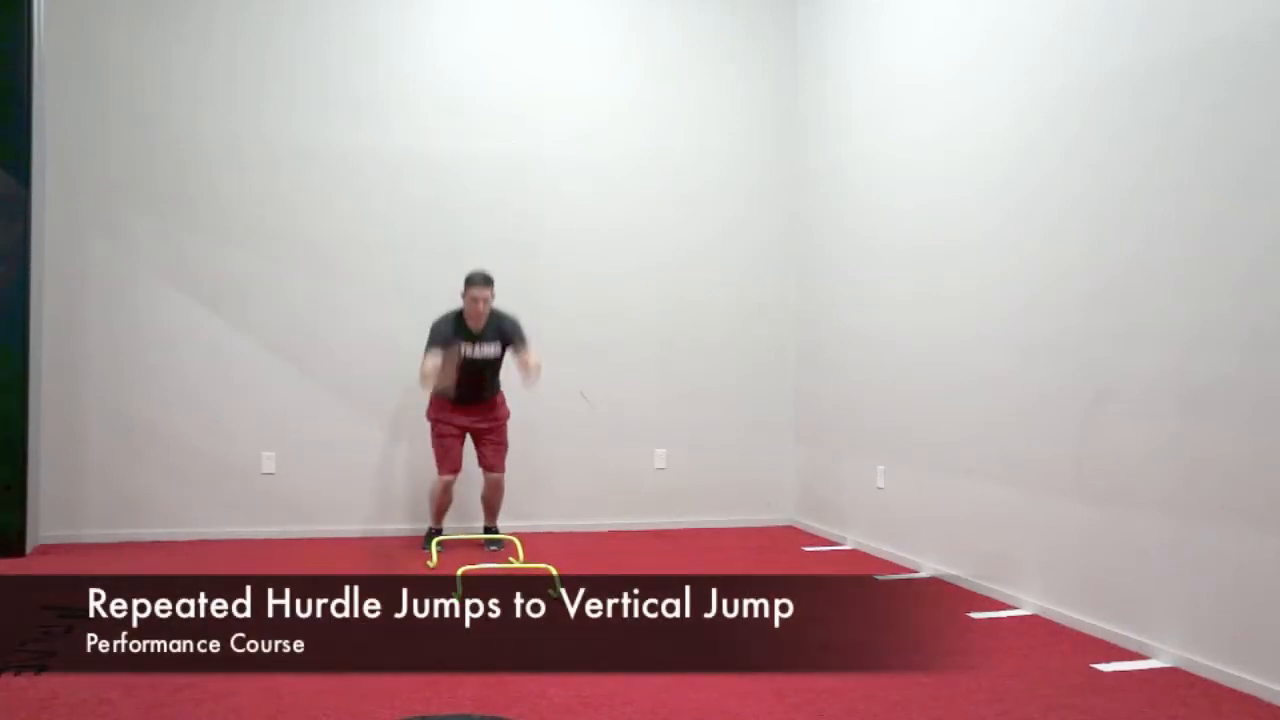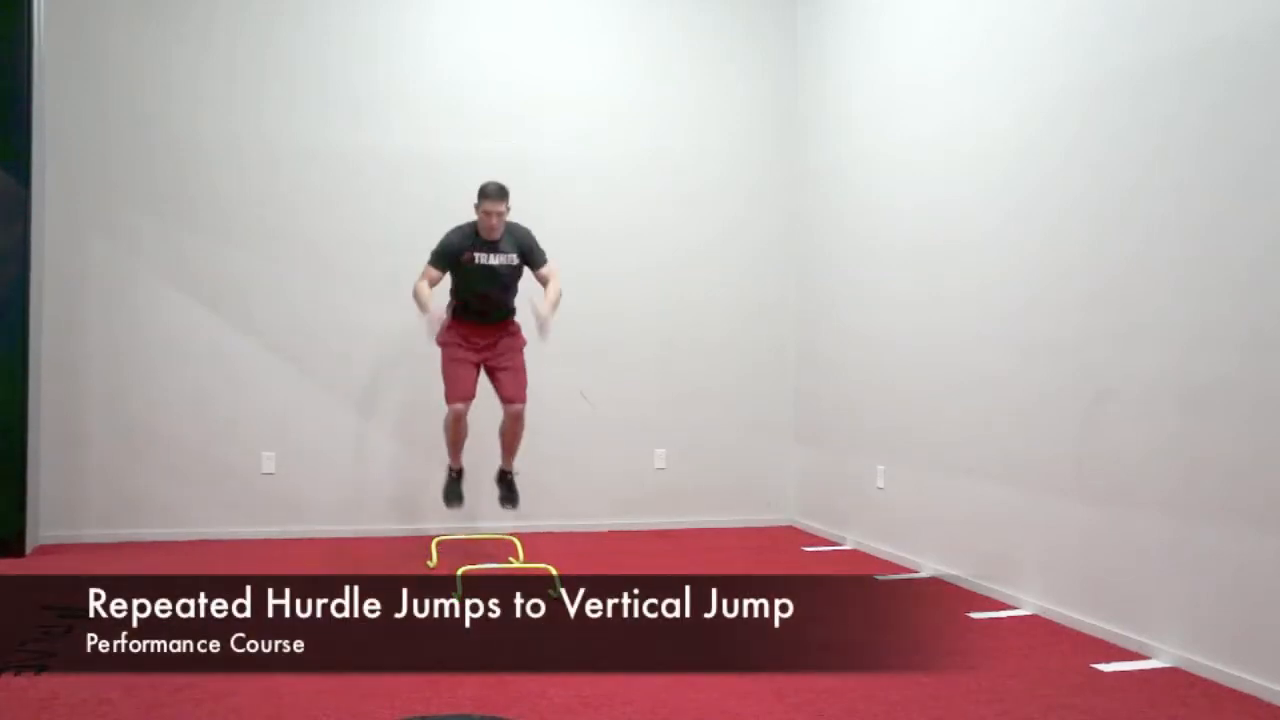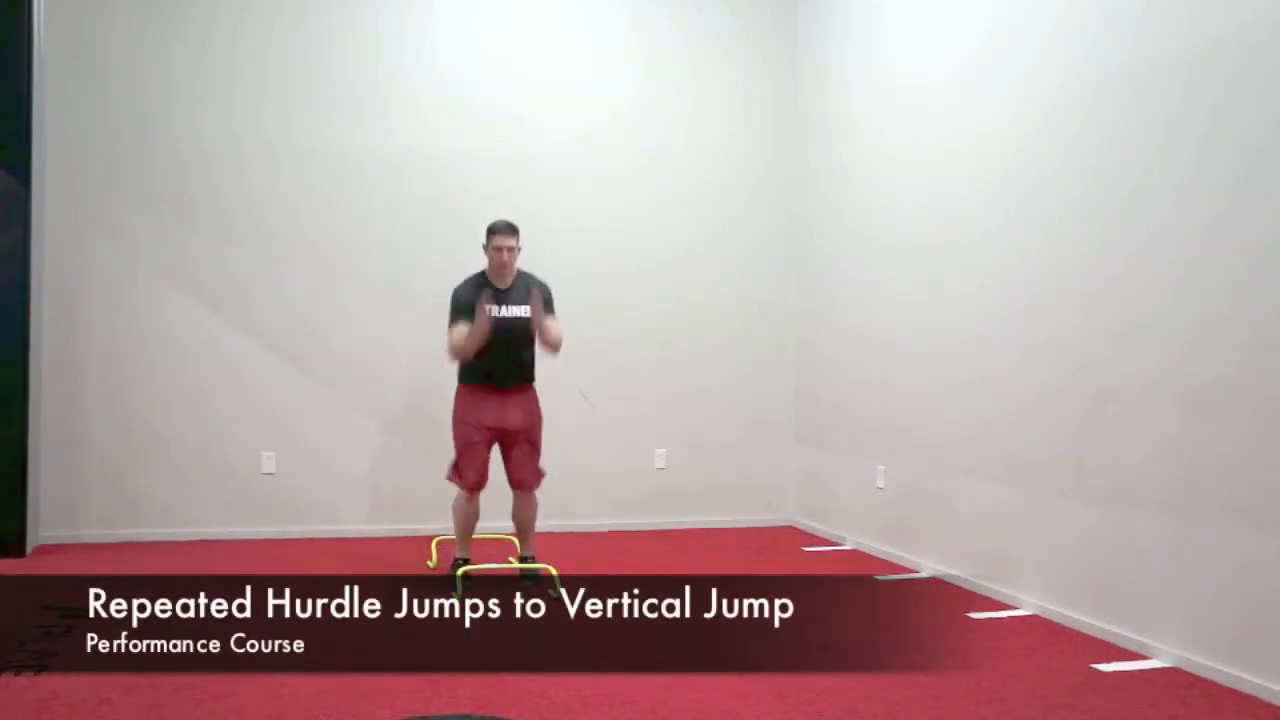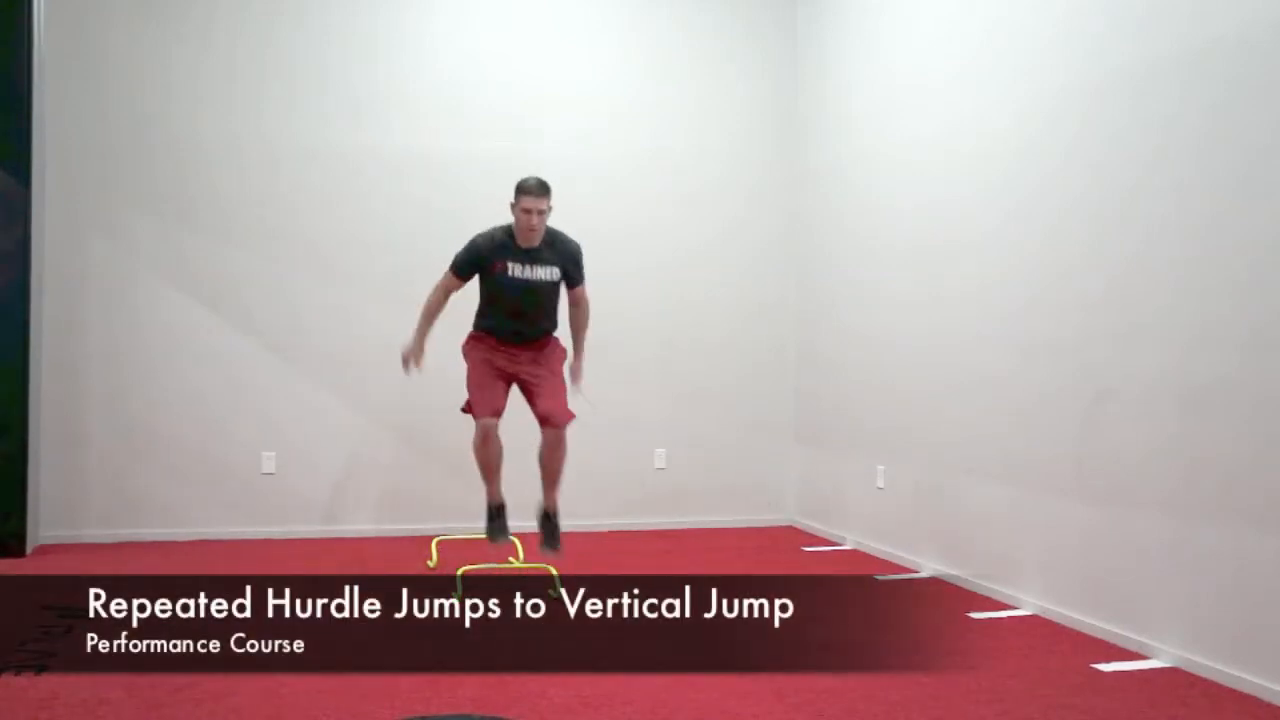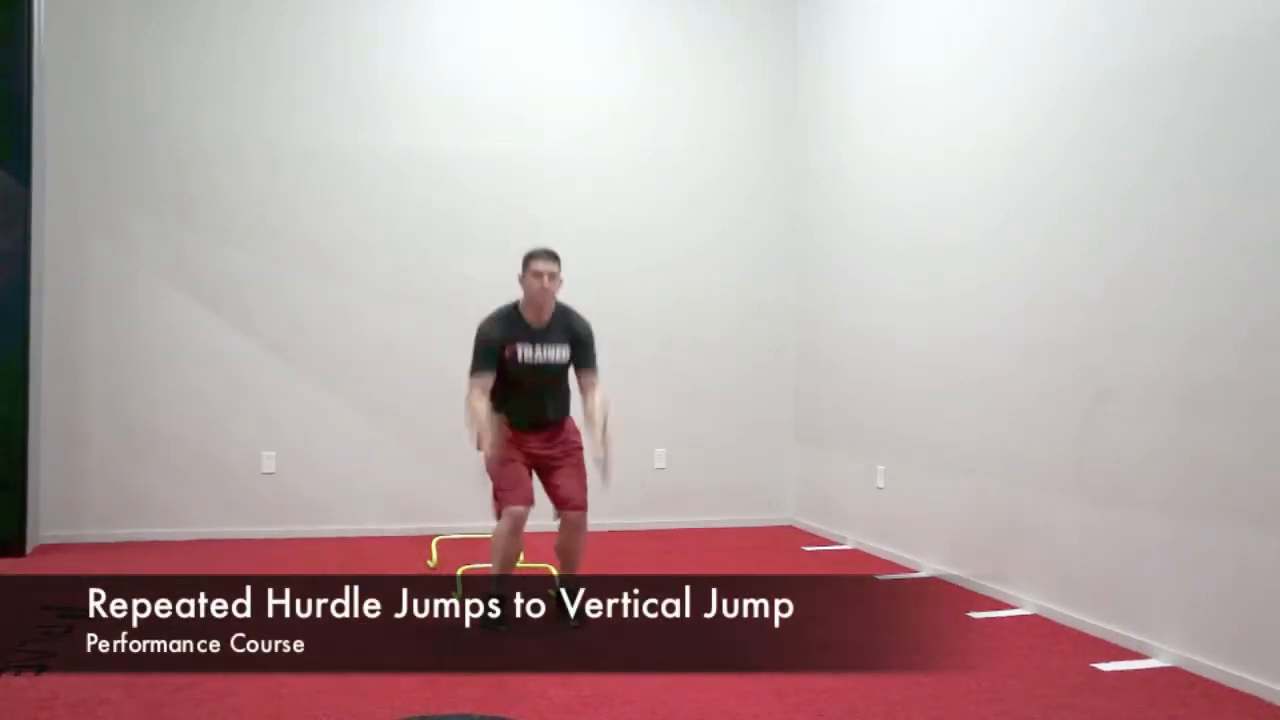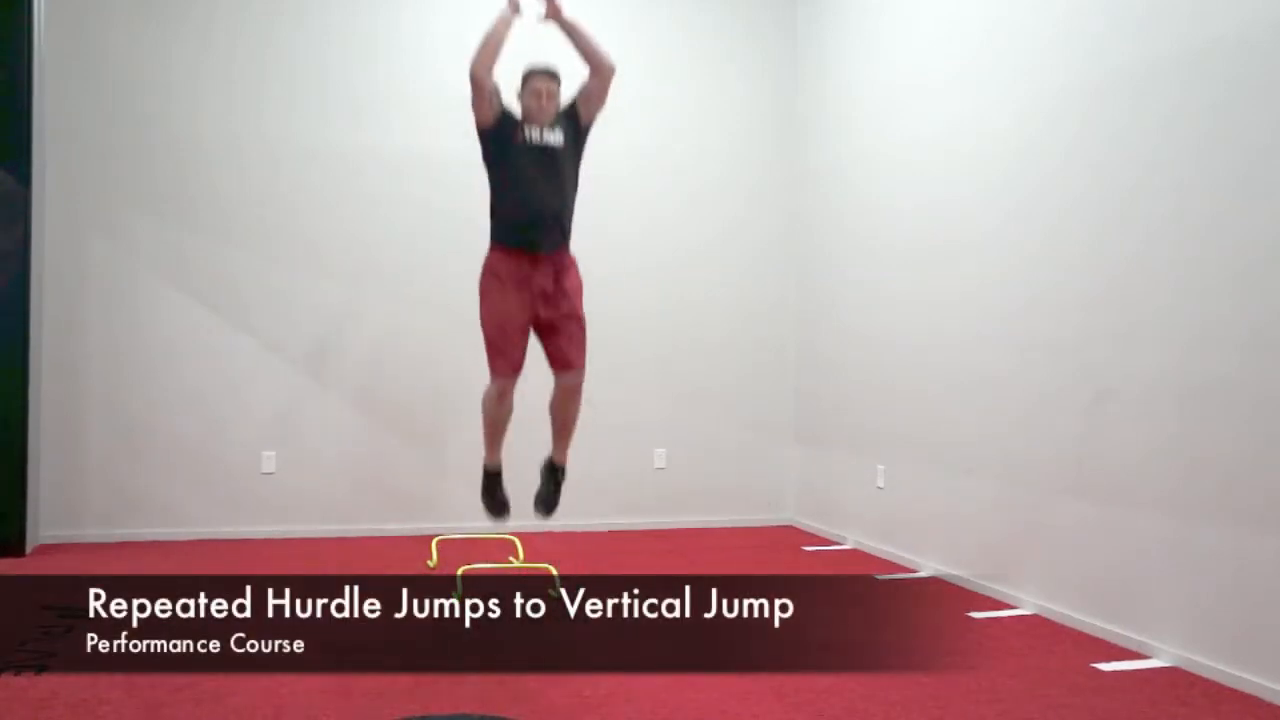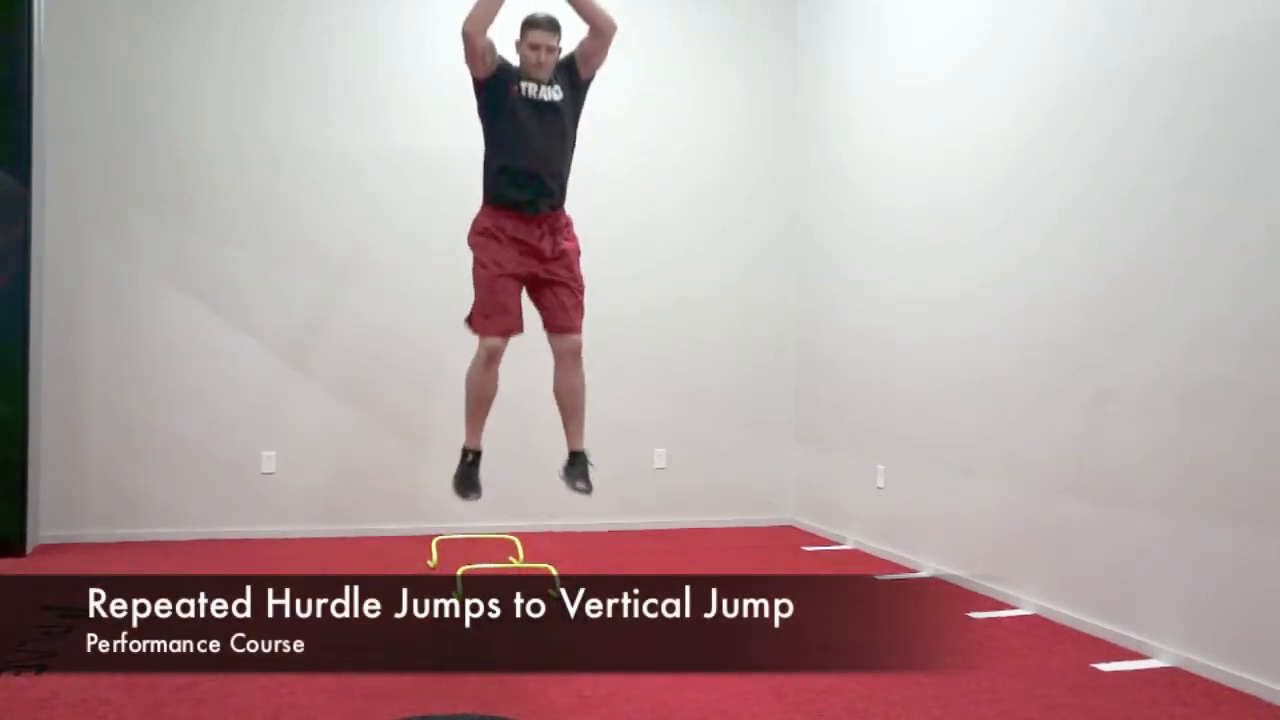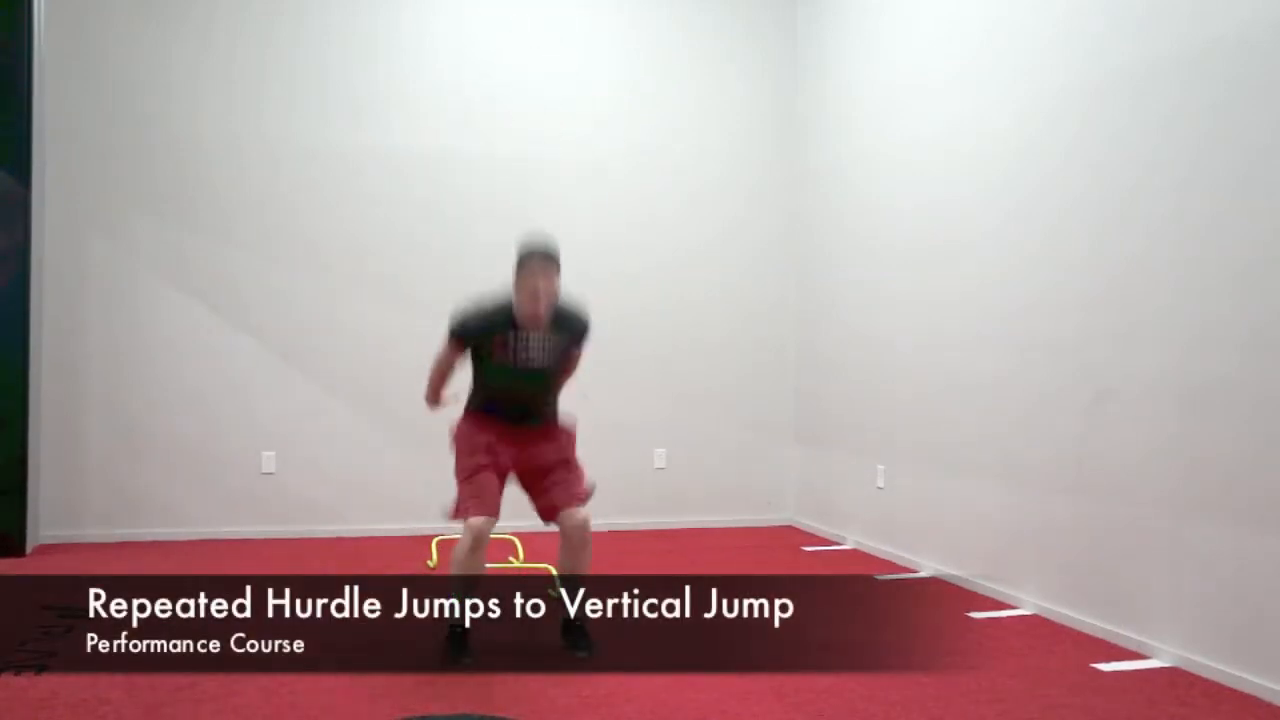
dt=0.3s
person 1, frame 1
left shoulder: (506, 324)
right shoulder: (444, 326)
left elbow: (528, 357)
right elbow: (426, 375)
left wrist: (530, 368)
right wrist: (442, 374)
left hip: (489, 407)
right hip: (448, 409)
left knee: (495, 475)
right knee: (447, 477)
left ankle: (491, 530)
right ankle: (434, 530)
person 1, frame 2
left shoulder: (522, 239)
right shoulder: (456, 240)
left elbow: (551, 280)
right elbow: (423, 283)
left wrist: (546, 309)
right wrist: (431, 312)
left hip: (504, 333)
right hip: (461, 333)
left knee: (515, 409)
right knee: (458, 408)
left ankle: (506, 473)
right ankle: (455, 470)
person 1, frame 3
left shoulder: (538, 293)
right shoulder: (467, 291)
left elbow: (555, 344)
right elbow: (456, 352)
left wrist: (541, 327)
right wrist: (479, 328)
left hip: (521, 400)
right hip: (474, 400)
left knee: (524, 488)
right knee: (470, 488)
left ankle: (528, 561)
right ankle: (461, 562)
person 1, frame 4
left shoulder: (566, 249)
right shoulder: (485, 245)
left elbow: (578, 300)
right elbow: (445, 287)
left wrist: (579, 353)
right wrist: (419, 339)
left hip: (540, 351)
right hip: (489, 348)
left knee: (555, 427)
right knee: (486, 425)
left ankle: (549, 510)
right ankle: (494, 504)
person 1, frame 5
left shoulder: (575, 326)
right shoulder: (496, 327)
left elbow: (591, 387)
right elbow: (478, 391)
left wrist: (597, 435)
right wrist: (484, 436)
left hip: (556, 433)
right hip: (507, 436)
left knee: (575, 514)
right knee: (514, 514)
left ankle: (569, 596)
right ankle: (497, 599)
person 1, frame 6
left shoulder: (571, 129)
right shoulder: (501, 131)
left elbow: (605, 72)
right elbow: (478, 76)
left hip: (558, 271)
right hip: (507, 271)
left knee: (570, 377)
right knee: (503, 380)
left ankle: (556, 466)
right ankle: (492, 471)
person 1, frame 7
left shoulder: (570, 79)
right shoulder: (498, 78)
left hip: (553, 232)
right hip: (500, 231)
left knee: (570, 349)
right knee: (490, 349)
left ankle: (576, 456)
right ankle: (470, 455)
person 1, frame 8
left shoulder: (572, 323)
right shoulder: (482, 322)
right elbow: (450, 355)
right wrist: (433, 394)
left hip: (544, 436)
right hip: (486, 434)
left knee: (577, 524)
right knee: (477, 529)
left ankle: (572, 618)
right ankle: (458, 626)
